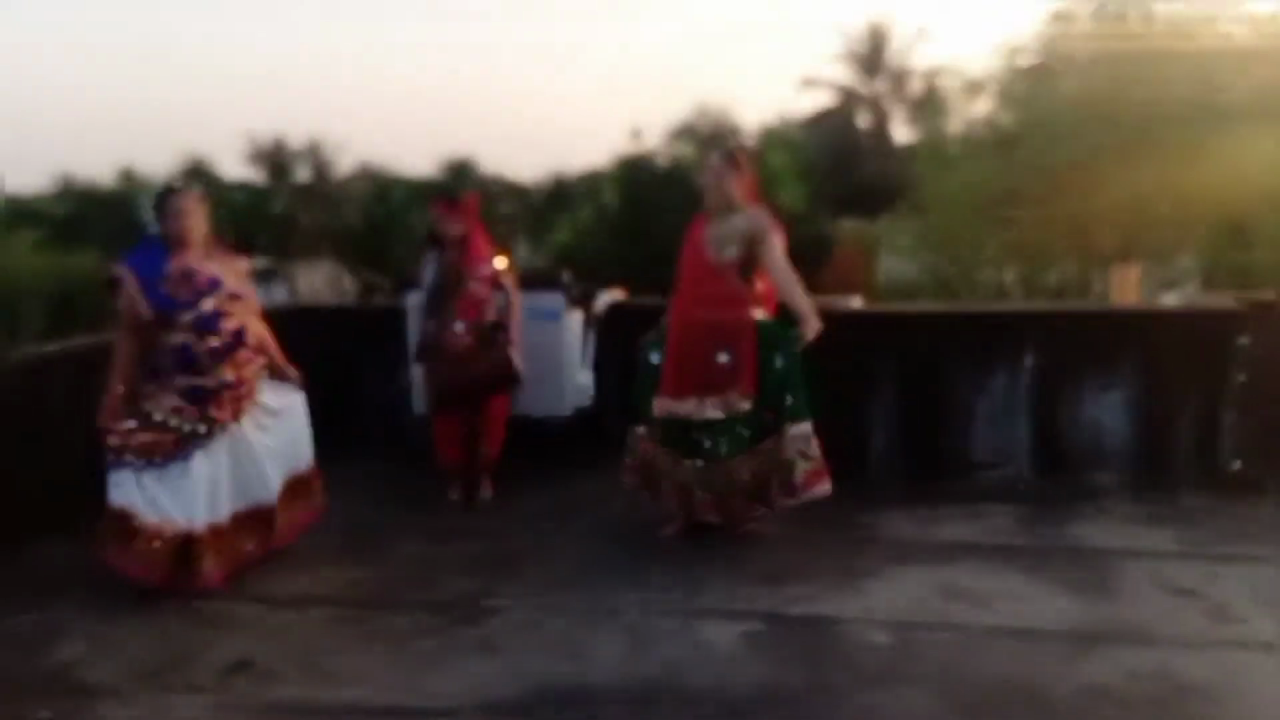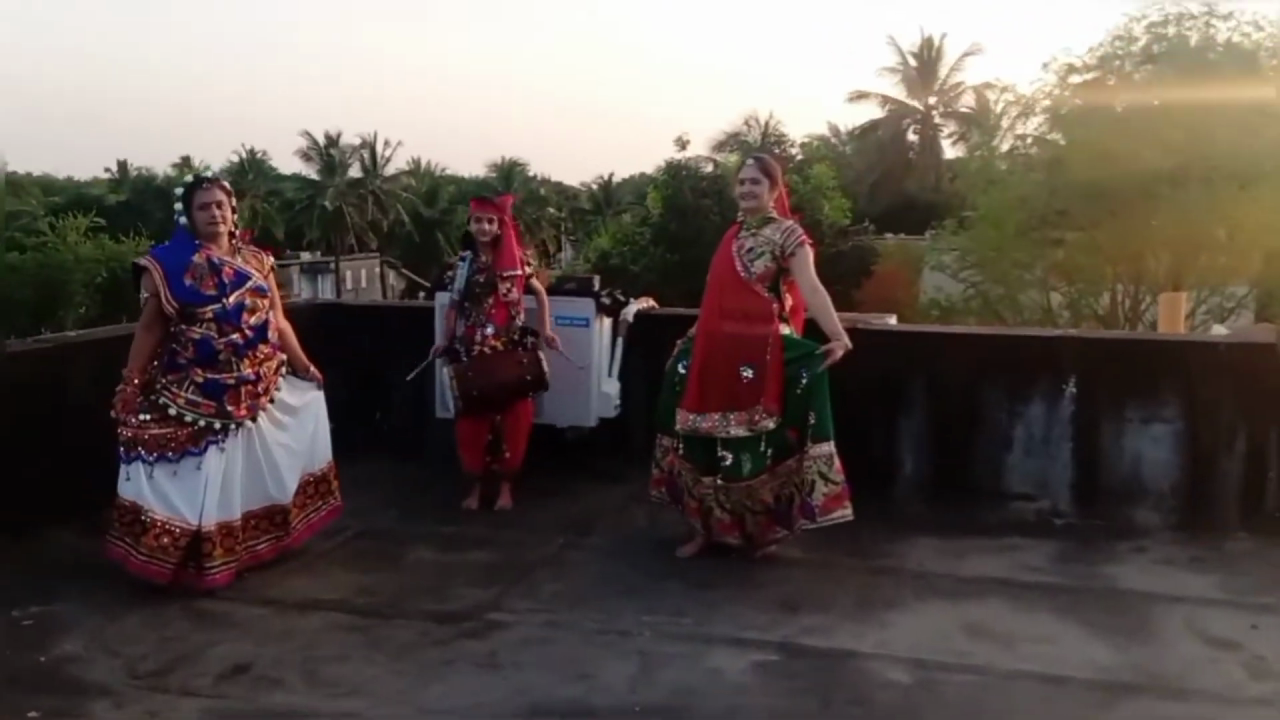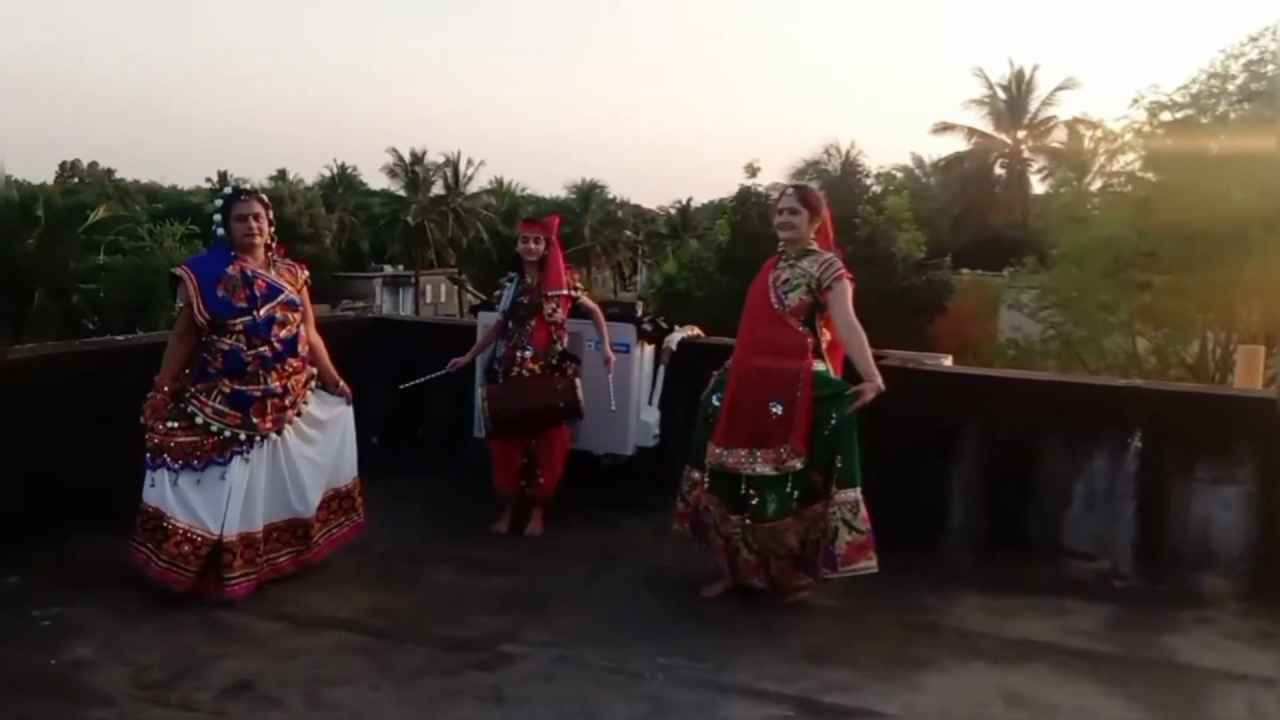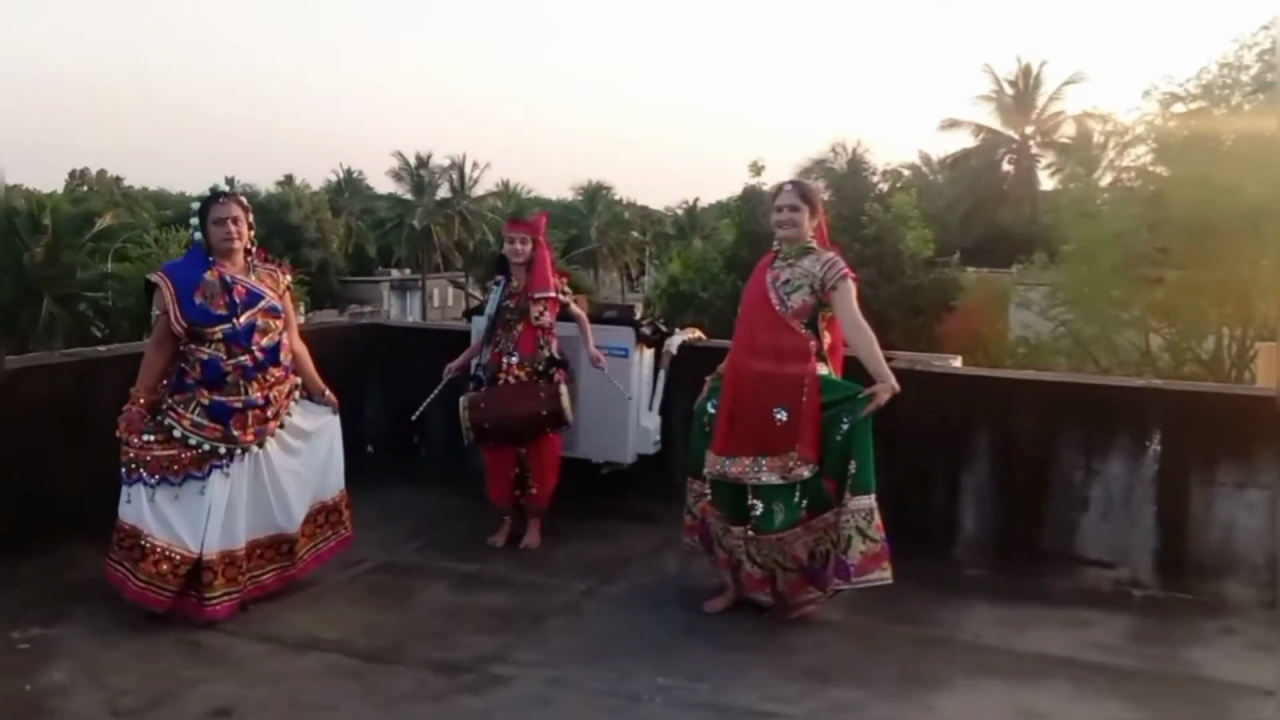
dt=0.7s
person 1, frame 1
left shoulder: (231, 266)
right shoulder: (144, 273)
left elbow: (255, 324)
right elbow: (129, 336)
left wrist: (282, 367)
right wrist: (115, 394)
left hip: (237, 393)
right hip: (179, 399)
left knee: (240, 475)
right knee: (189, 483)
left ankle: (242, 545)
right ankle: (193, 560)
person 1, frame 2
left shoulder: (257, 261)
right shoulder: (169, 264)
left elbow: (277, 320)
right elbow: (150, 327)
left wrist: (304, 367)
right wrist: (130, 386)
left hip: (257, 389)
right hip: (196, 394)
left knee: (252, 472)
right knee: (200, 477)
left ankle: (253, 545)
right ankle: (203, 558)
person 1, frame 3
left shoulder: (291, 274)
right shoulder: (204, 274)
left elbow: (309, 334)
right elbow: (184, 337)
left wrist: (333, 381)
right wrist: (161, 393)
left hip: (286, 401)
right hip: (224, 404)
left knee: (278, 484)
right knee: (228, 486)
left ankle: (275, 557)
right ankle: (225, 569)
person 1, frame 4
left shoulder: (273, 278)
right shoulder: (181, 280)
left elbow: (292, 341)
right elbow: (161, 346)
left wrist: (318, 389)
right wrist: (138, 406)
left hip: (269, 412)
right hip: (204, 416)
left knee: (260, 498)
right knee: (208, 501)
left ankle: (255, 577)
right ankle: (205, 589)
person 2, frame 1
left shoulder: (755, 221)
right shoulder: (700, 224)
left elbow: (779, 272)
left wrist: (808, 318)
right wrist: (668, 327)
left hip: (735, 337)
right hip: (691, 337)
left knee: (734, 424)
right knee: (687, 424)
left ankle: (740, 506)
right ankle: (687, 506)
person 2, frame 2
left shoulder: (787, 233)
right shoulder: (732, 234)
left elbow: (810, 288)
left wrist: (838, 337)
right wrist: (694, 338)
left hip: (762, 351)
right hip: (717, 350)
left knee: (759, 441)
right knee: (707, 439)
left ankle: (761, 529)
right ankle: (708, 525)
person 2, frame 3
left shoulder: (827, 266)
right shoulder: (772, 265)
left elbow: (846, 324)
left wrist: (871, 377)
right wrist: (729, 371)
left hip: (798, 387)
right hip: (753, 385)
left knee: (790, 480)
right knee: (739, 477)
left ankle: (792, 573)
right ankle: (737, 567)
person 2, frame 4
left shoulder: (827, 266)
right shoulder: (765, 266)
left elbow: (853, 325)
left wrist: (884, 377)
right wrist: (719, 376)
left hip: (798, 393)
right hip: (749, 391)
left knee: (793, 486)
right knee: (739, 486)
left ankle: (798, 587)
right ankle: (740, 579)
person 3, frame 1
left shoulder: (485, 258)
right shoulder: (434, 262)
left elbow: (510, 292)
right elbow: (429, 307)
left wrist: (512, 333)
right wrist: (426, 345)
left hip: (481, 347)
right hip: (445, 349)
left knee: (487, 411)
right knee: (449, 412)
left ankle: (485, 477)
right ankle: (455, 478)
person 3, frame 2
left shoulder: (515, 258)
right shoulder: (462, 262)
left elbow: (539, 292)
right elbow: (455, 306)
left wrist: (546, 329)
right wrist: (445, 342)
left hip: (509, 349)
right hip: (471, 351)
left knee: (511, 416)
right knee: (472, 417)
left ankle: (505, 486)
right ankle: (475, 485)
person 3, frame 3
left shoulder: (563, 282)
right shoulder: (510, 283)
left elbow: (593, 311)
right elbow: (499, 326)
left wrist: (605, 347)
right wrist: (469, 357)
left hip: (550, 372)
right hip: (511, 370)
left knee: (547, 441)
right knee: (507, 440)
left ankle: (538, 511)
right ankle: (508, 509)
person 3, frame 4
left shoulder: (551, 284)
right shoulder: (498, 286)
left elbow: (579, 316)
left wrist: (590, 350)
right wrist: (462, 361)
left hip: (540, 377)
right hip: (501, 376)
left knee: (538, 450)
right knee: (501, 447)
left ankle: (534, 523)
right ankle: (505, 520)
